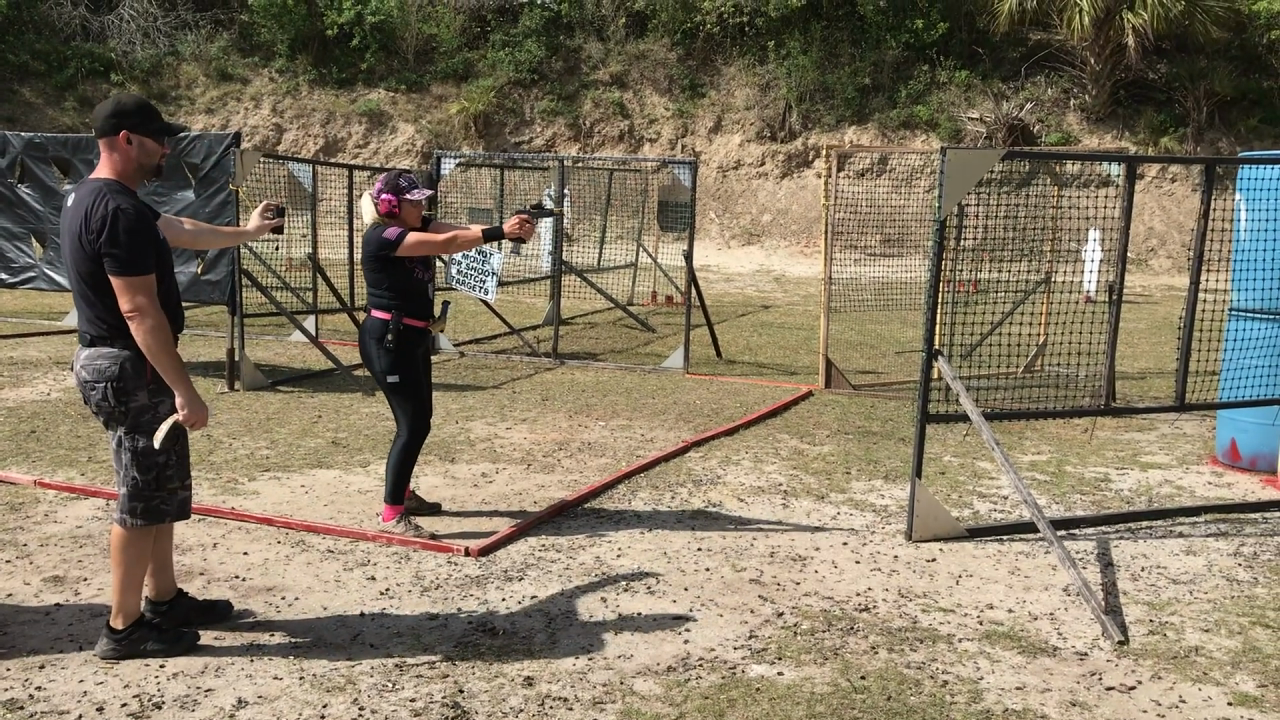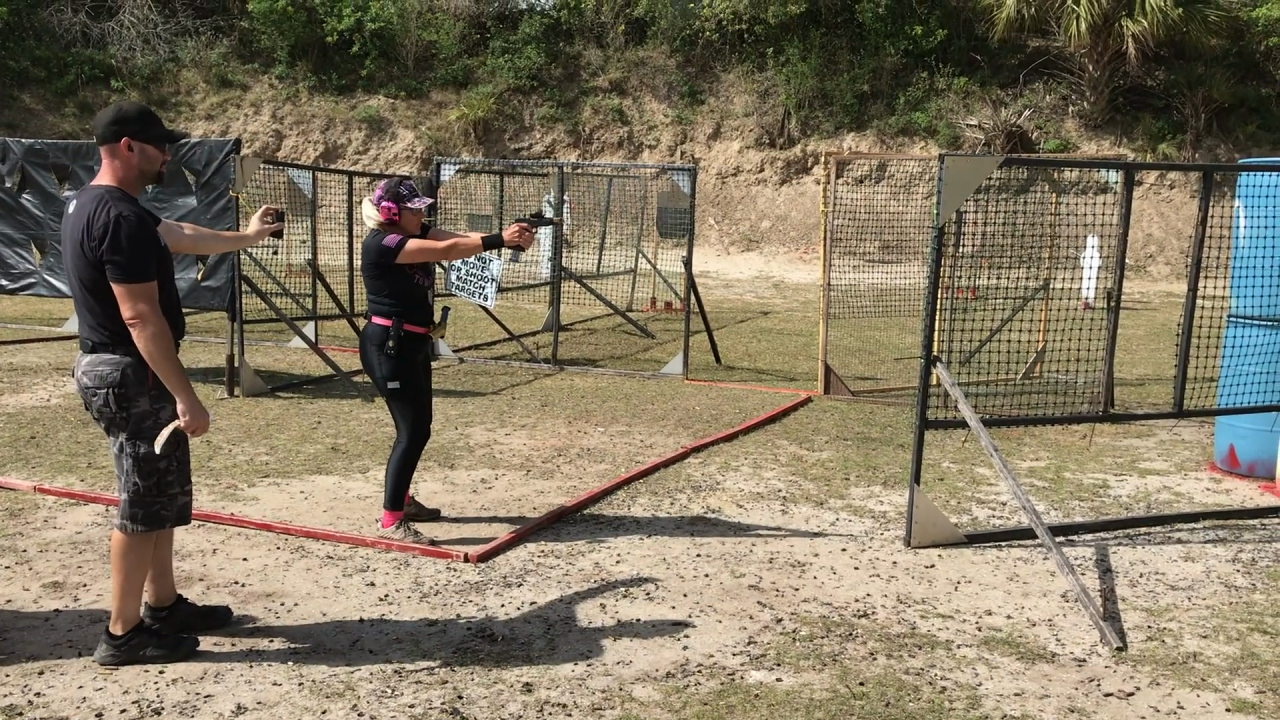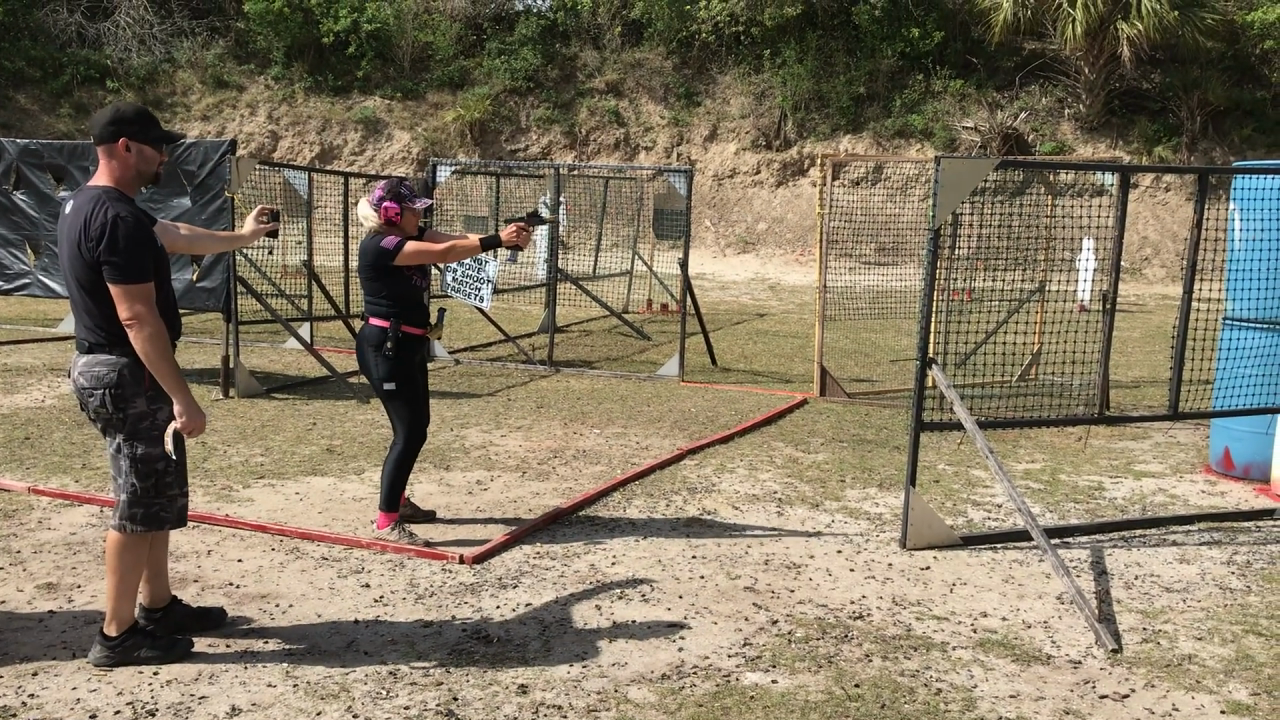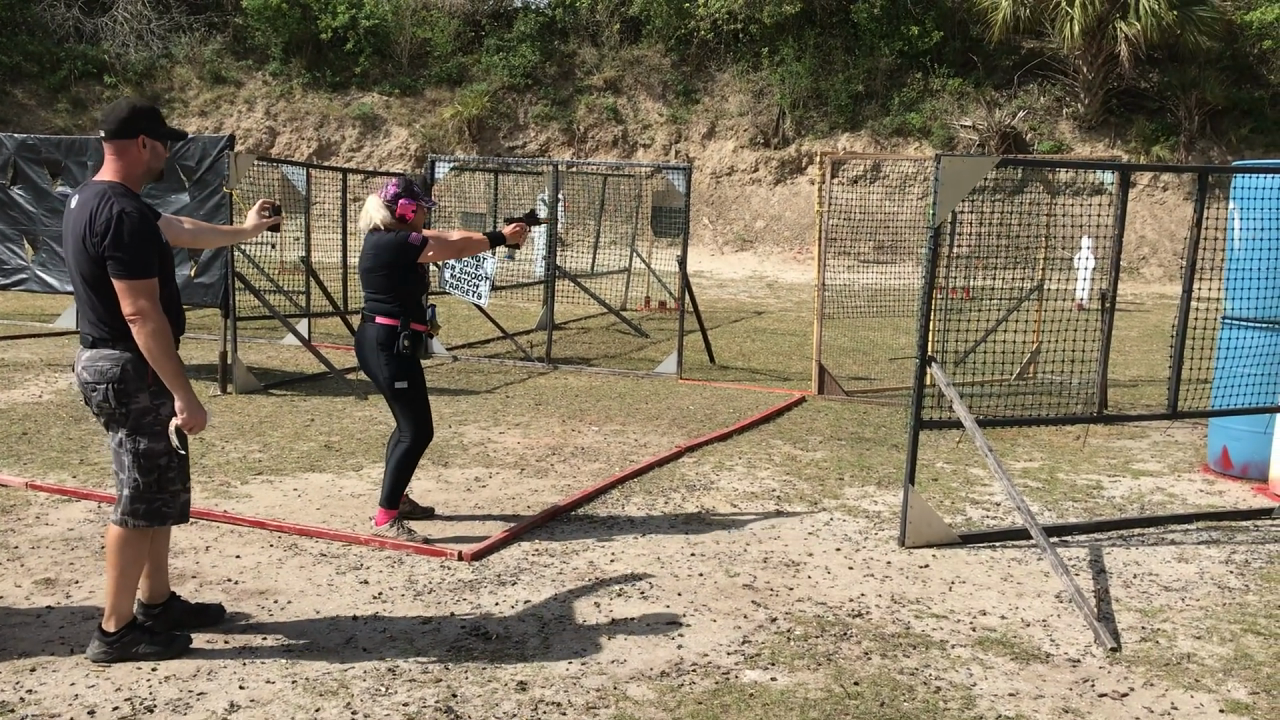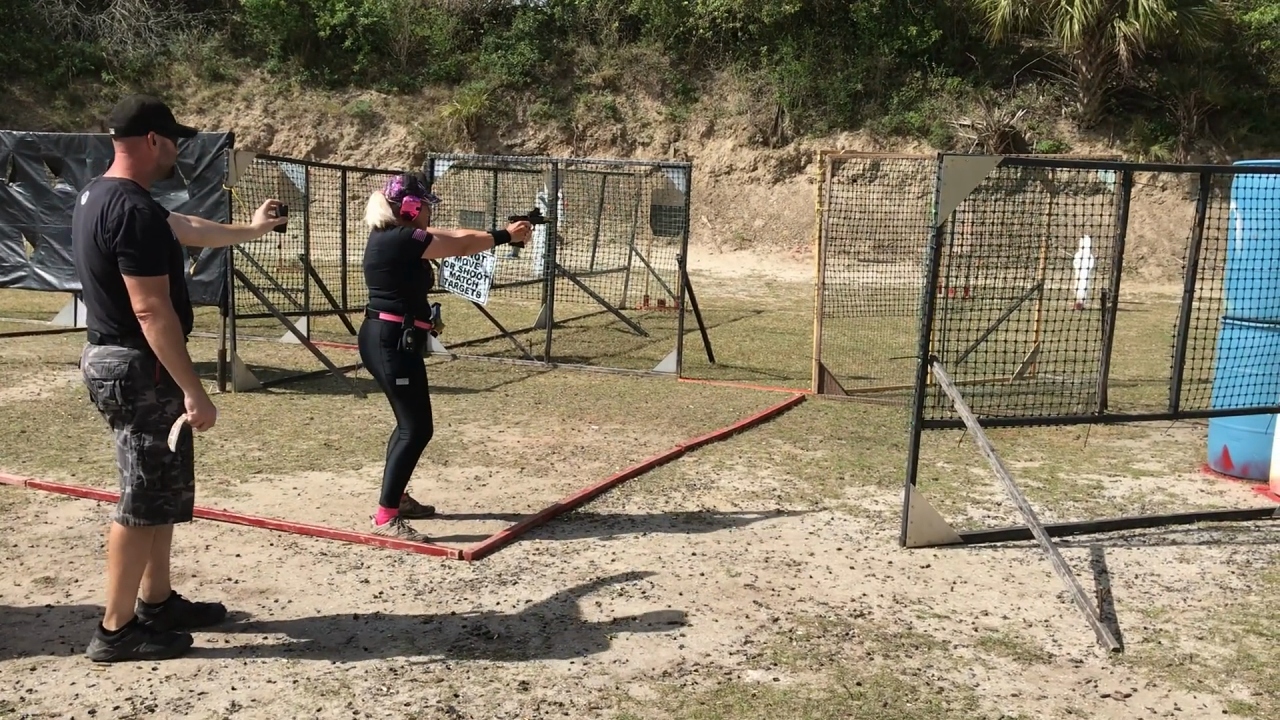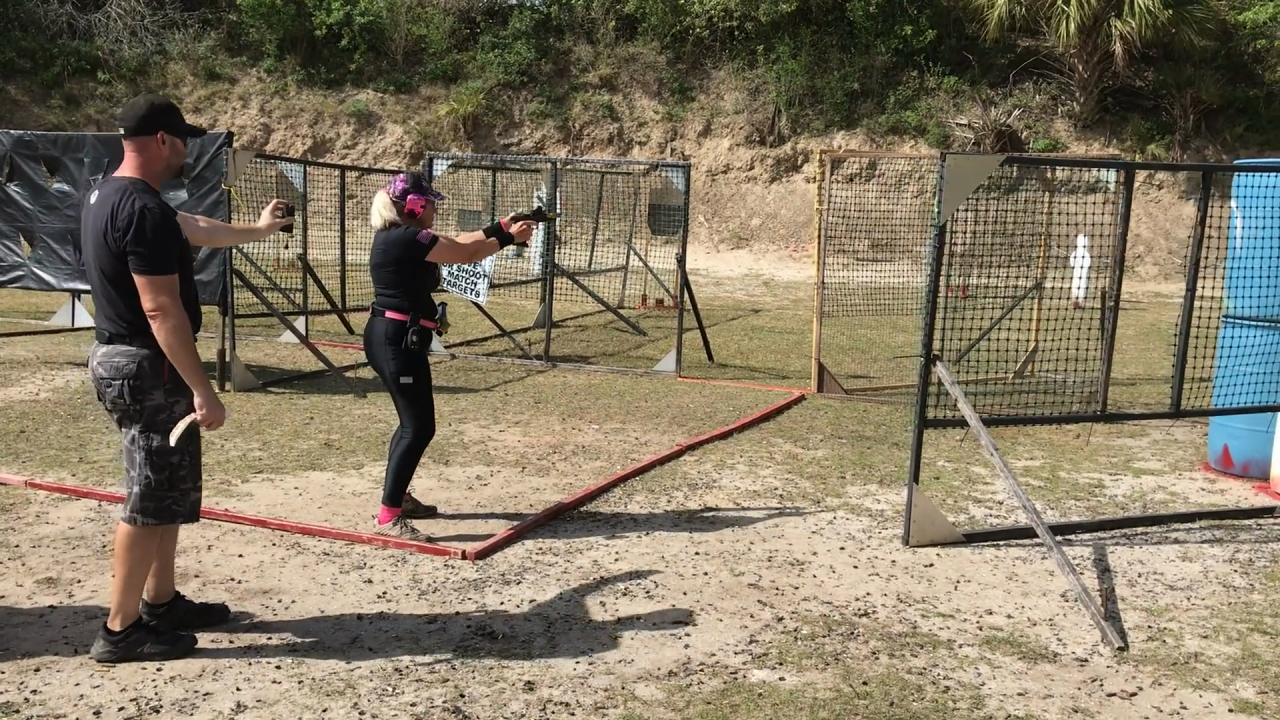
dt=0.4s
person 1, frame 1
left shoulder: (92, 196)
right shoulder: (118, 211)
left elbow: (178, 231)
right elbow: (139, 312)
left wrist: (245, 232)
right wrist: (184, 391)
left hip: (116, 363)
right hip: (131, 370)
left knee: (162, 491)
right knee: (143, 498)
left ankle: (164, 600)
right ankle: (124, 628)
person 1, frame 2
left shoulder: (91, 203)
right shoulder: (120, 216)
left elbow: (179, 235)
right elbow: (141, 317)
left wrist: (245, 236)
right wrist: (186, 396)
left hip: (115, 368)
right hip: (131, 376)
left knee: (162, 496)
right knee: (144, 504)
left ankle: (163, 605)
right ankle: (123, 633)
person 1, frame 3
left shoulder: (87, 203)
right shoulder: (118, 217)
left elbow: (175, 235)
right elbow: (138, 319)
left wrist: (241, 237)
right wrist: (183, 398)
left hip: (109, 369)
right hip: (128, 377)
left knee: (156, 497)
right knee: (141, 505)
left ankle: (158, 607)
right ankle: (117, 635)
person 1, frame 4
left shoulder: (91, 198)
right shoulder: (123, 213)
left elbow: (178, 230)
right elbow: (141, 314)
left wrist: (244, 230)
right wrist: (183, 394)
left hip: (113, 364)
right hip: (131, 372)
left knee: (156, 494)
right knee: (142, 501)
left ankle: (156, 603)
right ankle: (116, 631)
person 1, frame 5
left shoulder: (100, 195)
right shoulder: (133, 210)
left elbow: (184, 228)
right elbow: (152, 311)
left wrist: (249, 229)
right wrist: (193, 391)
left hip: (117, 359)
right hip: (138, 369)
left knee: (160, 491)
right knee: (144, 499)
left ankle: (157, 603)
right ankle: (116, 629)
person 1, frame 6
left shoulder: (108, 194)
right shoulder: (143, 209)
left elbow: (193, 229)
right elbow: (161, 310)
left wrist: (257, 231)
right wrist: (202, 390)
left hip: (122, 358)
right hip: (146, 369)
left knee: (166, 492)
right knee: (152, 499)
left ankle: (161, 603)
right ankle: (121, 630)
person 2, frame 1
left shoulder: (416, 228)
right shoulder: (381, 237)
left elbow: (461, 230)
right elbow: (446, 244)
left wrist: (507, 229)
right wrist: (500, 233)
left hip: (413, 338)
right hip: (388, 340)
left knee: (419, 419)
right knee: (413, 425)
left ankle: (402, 494)
right ankle: (391, 514)
person 2, frame 2
left shoulder: (416, 234)
right shoulder: (380, 243)
left elbow: (460, 237)
right elbow: (446, 250)
left wrist: (507, 238)
right wrist: (499, 241)
left hip: (413, 344)
right hip: (389, 347)
left knee: (419, 425)
right knee: (413, 431)
left ankle: (402, 500)
right ankle: (390, 520)
person 2, frame 3
left shoulder: (406, 237)
right shoulder: (379, 245)
left elbow: (456, 239)
right elbow: (443, 254)
left wrist: (502, 237)
right wrist: (497, 241)
left hip: (408, 346)
right hip: (386, 349)
left knee: (415, 426)
right knee: (410, 433)
left ankle: (397, 502)
right ankle: (385, 522)
person 2, frame 4
left shoulder: (388, 235)
right shoulder: (395, 243)
left elbow: (450, 237)
right elbow: (456, 249)
left wrist: (501, 235)
right wrist: (501, 238)
left hip: (387, 341)
right hip: (389, 346)
left knee: (408, 424)
right knee: (418, 432)
left ankle: (396, 499)
right ankle: (384, 518)
person 2, frame 5
left shoulder: (394, 232)
right shoulder: (399, 239)
left elbow: (455, 236)
right elbow: (461, 247)
left wrist: (504, 233)
right wrist: (505, 236)
left hip: (391, 339)
right hip: (392, 342)
left knee: (409, 422)
right knee: (417, 429)
left ankle: (396, 497)
right ankle: (385, 517)
person 2, frame 6
left shoulder: (399, 232)
right shoulder: (406, 238)
left elbow: (456, 241)
right elbow: (466, 254)
left wrist: (497, 227)
right wrist: (509, 238)
left hip: (396, 337)
right hip: (398, 340)
left knee: (412, 421)
right knee: (419, 428)
left ankle: (398, 497)
right ankle: (387, 517)
